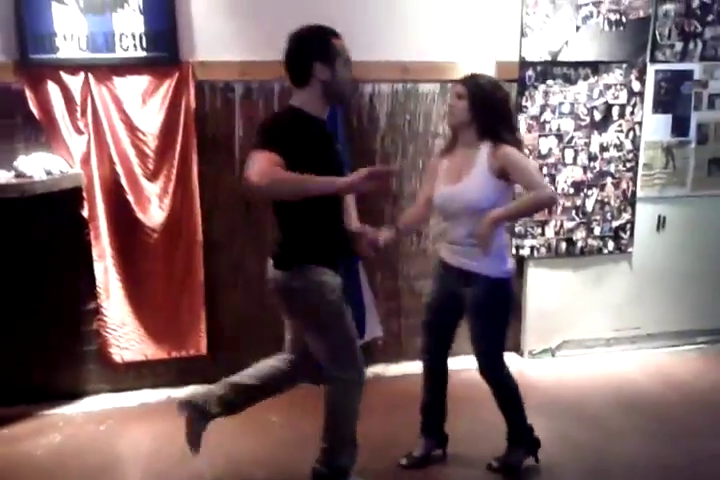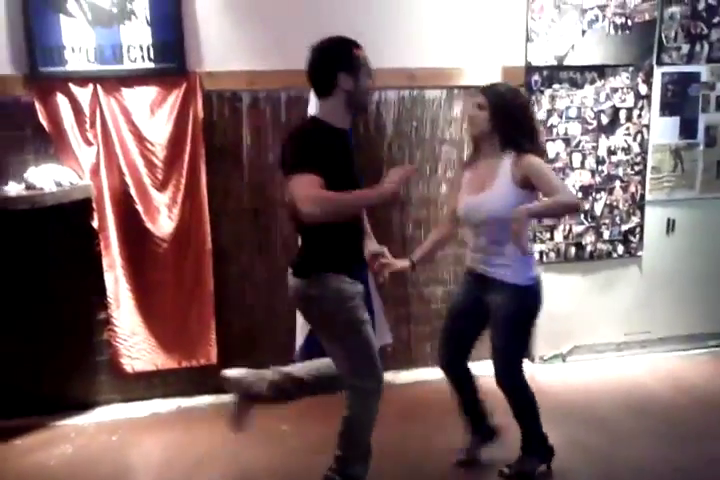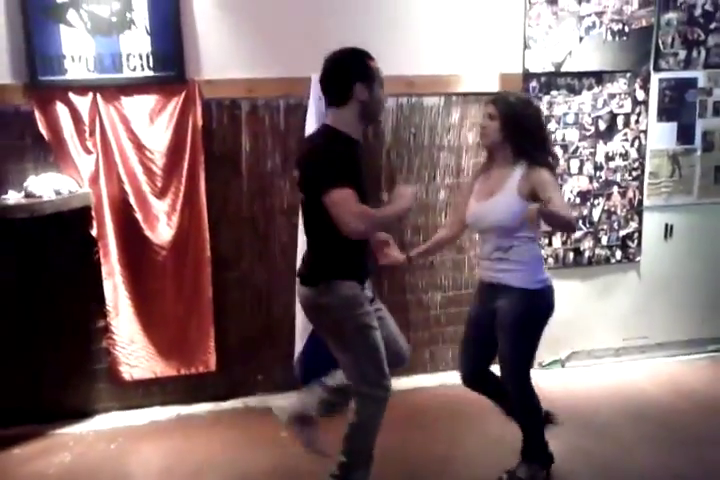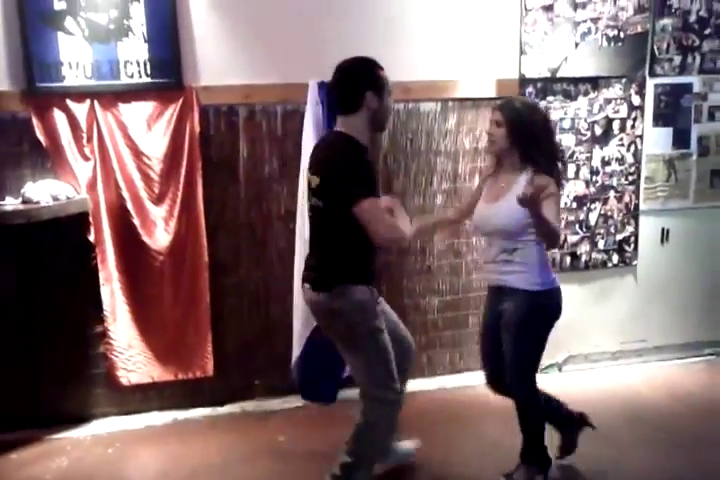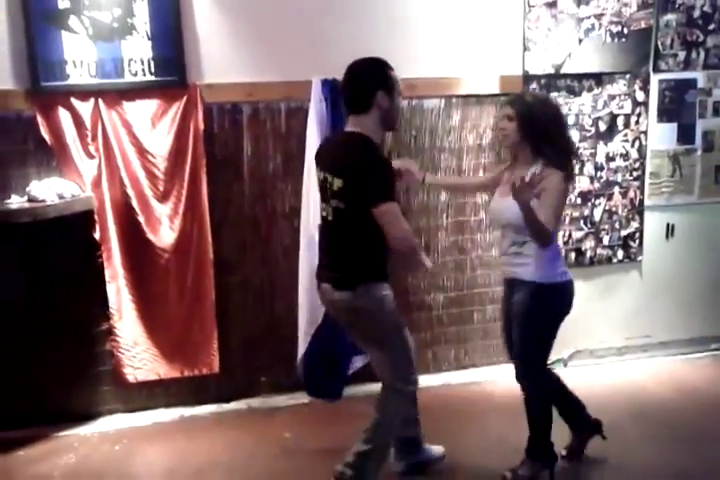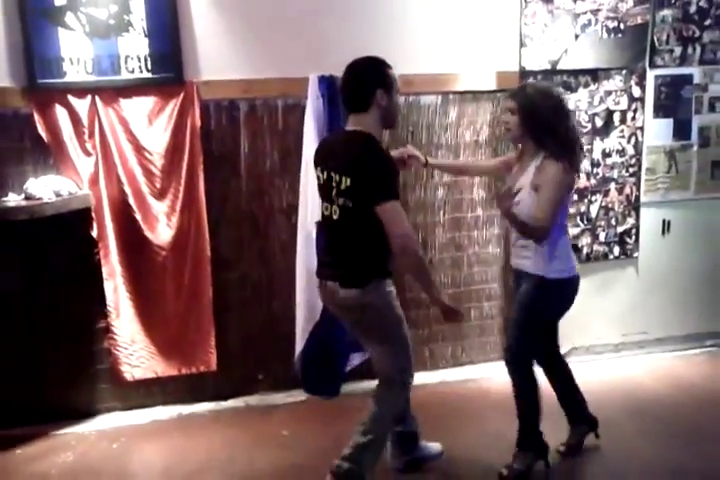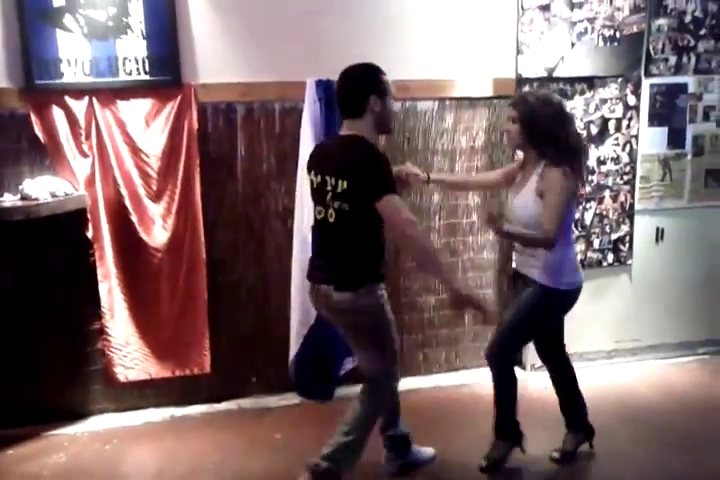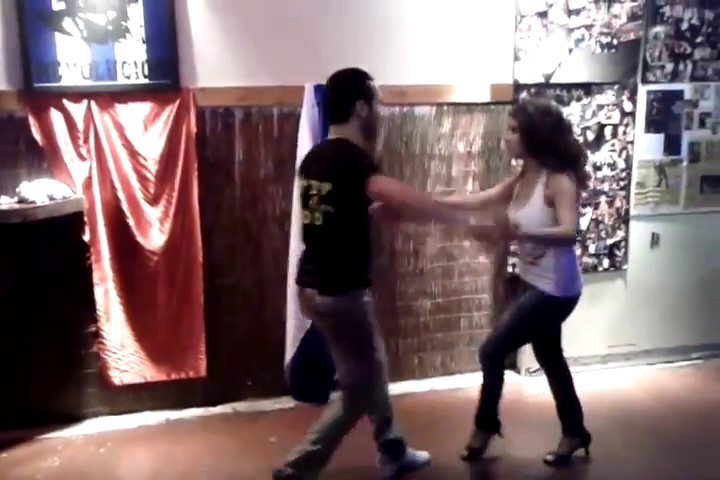
dt=0.1s
person 1, frame 1
left shoulder: (319, 128)
right shoulder: (285, 127)
left elbow: (337, 188)
right elbow: (260, 178)
left wrist: (353, 224)
right wrist: (345, 183)
left hip: (309, 269)
right hip: (306, 273)
left knee: (301, 362)
right knee: (347, 374)
left ankle: (208, 403)
person 1, frame 2
left shoulder: (336, 137)
right shoulder: (309, 139)
right elbow: (311, 207)
left wrist: (368, 244)
right wrist: (383, 191)
left hip: (339, 277)
right hip: (325, 282)
left knee: (352, 366)
right knee: (367, 381)
left ankle: (255, 383)
person 1, frame 3
left shoulder: (341, 144)
right shoulder: (326, 150)
right elbow: (353, 222)
left wrist: (374, 237)
right wrist: (401, 204)
left hip: (347, 283)
right hip: (332, 288)
left knee: (393, 351)
right knee: (374, 387)
left ankle: (309, 405)
person 1, frame 4
left shoulder: (331, 147)
right shoulder: (350, 157)
right elbow: (384, 235)
left wrist: (379, 203)
right wrist: (404, 226)
left hip: (328, 284)
right hip: (340, 292)
left knee: (401, 349)
right knee: (383, 389)
person 1, frame 5
left shoulder: (333, 147)
right shoulder: (368, 158)
right elbow: (399, 240)
left wrist: (392, 181)
right wrist: (420, 260)
left hip: (338, 281)
right hip: (360, 290)
left knee: (400, 369)
right knee: (400, 383)
person 1, frame 6
left shoulder: (329, 146)
right shoulder: (372, 156)
right elbow: (402, 240)
right wrist: (435, 294)
left hip: (331, 280)
right hip: (362, 286)
left knee: (391, 366)
right knee: (397, 375)
left ankle: (405, 444)
person 1, frame 7
left shoulder: (322, 154)
right shoulder: (368, 159)
right elbow: (405, 228)
right wrist: (455, 286)
left hip: (322, 284)
right hip: (356, 290)
left knee: (380, 370)
right knee: (378, 381)
person 1, frame 8
left shoulder: (315, 159)
right shoulder: (352, 159)
right elbow: (403, 199)
left wrist: (370, 210)
right wrist: (467, 217)
left hip: (316, 287)
right hip: (340, 295)
left knee: (370, 371)
right knee: (355, 391)
person 2, frame 1
left shoulder: (500, 155)
right shoulder: (441, 161)
left elbow: (547, 195)
right elbow: (419, 212)
left wrist: (497, 215)
right wrist: (391, 231)
left hip: (488, 278)
right hip: (449, 272)
left knee: (490, 365)
right knee: (432, 356)
left ankle: (522, 441)
right ankle: (432, 439)
person 2, frame 2
left shoulder: (525, 164)
right shoulder: (468, 171)
left elbow: (571, 203)
right elbow: (447, 227)
left wrist: (530, 210)
right wrist: (410, 261)
left hip: (515, 287)
right hip: (476, 279)
left knee: (507, 372)
right knee: (449, 356)
right ankle: (479, 430)
person 2, frame 3
left shoulder: (533, 175)
right shoulder: (478, 179)
left elbow: (568, 223)
right elbow: (452, 229)
left wrist: (542, 212)
right wrist: (409, 256)
left hip: (525, 293)
right hip: (488, 289)
left knee: (514, 377)
right knee: (473, 372)
right ankle: (534, 416)
person 2, frame 4
left shoulder: (541, 180)
right shoulder: (490, 180)
left elbow: (552, 240)
right elbow: (457, 214)
left wrist: (533, 209)
right wrist: (413, 227)
left hip: (532, 295)
right hip: (499, 294)
left knee: (518, 380)
right knee: (498, 379)
right ankle: (565, 419)
person 2, frame 5
left shoulder: (551, 174)
right shoulder: (509, 172)
left elbow: (546, 237)
right elbow: (469, 183)
left wrist: (524, 202)
right wrist: (422, 176)
left hip: (544, 287)
right hip: (516, 284)
left knee: (529, 372)
right knee: (531, 370)
right ankle: (582, 423)
person 2, frame 6
left shoulder: (554, 167)
right shoulder: (518, 162)
left elbow: (539, 231)
right elbow: (476, 167)
left wrist: (508, 211)
right wrist: (427, 161)
left hip: (550, 278)
right hip: (529, 274)
left knee: (517, 357)
right knee: (544, 353)
left ankle: (530, 446)
right ankle: (581, 420)
person 2, frame 7
left shoulder: (558, 175)
right shoulder: (523, 170)
left elbow: (549, 238)
right elbow: (479, 181)
left wrist: (506, 231)
right wrist: (427, 177)
left hip: (552, 285)
right hip: (531, 279)
left knee: (498, 353)
right knee: (552, 355)
left ankle: (506, 435)
right ankle: (578, 428)
person 2, frame 8
left shoulder: (560, 181)
right shoulder: (522, 178)
left elbow: (569, 234)
right elbow: (479, 201)
left wrist: (520, 233)
left hip: (552, 290)
right hip: (532, 283)
left knee: (492, 351)
right knee: (549, 360)
left ankle: (485, 426)
right ankle: (574, 433)
